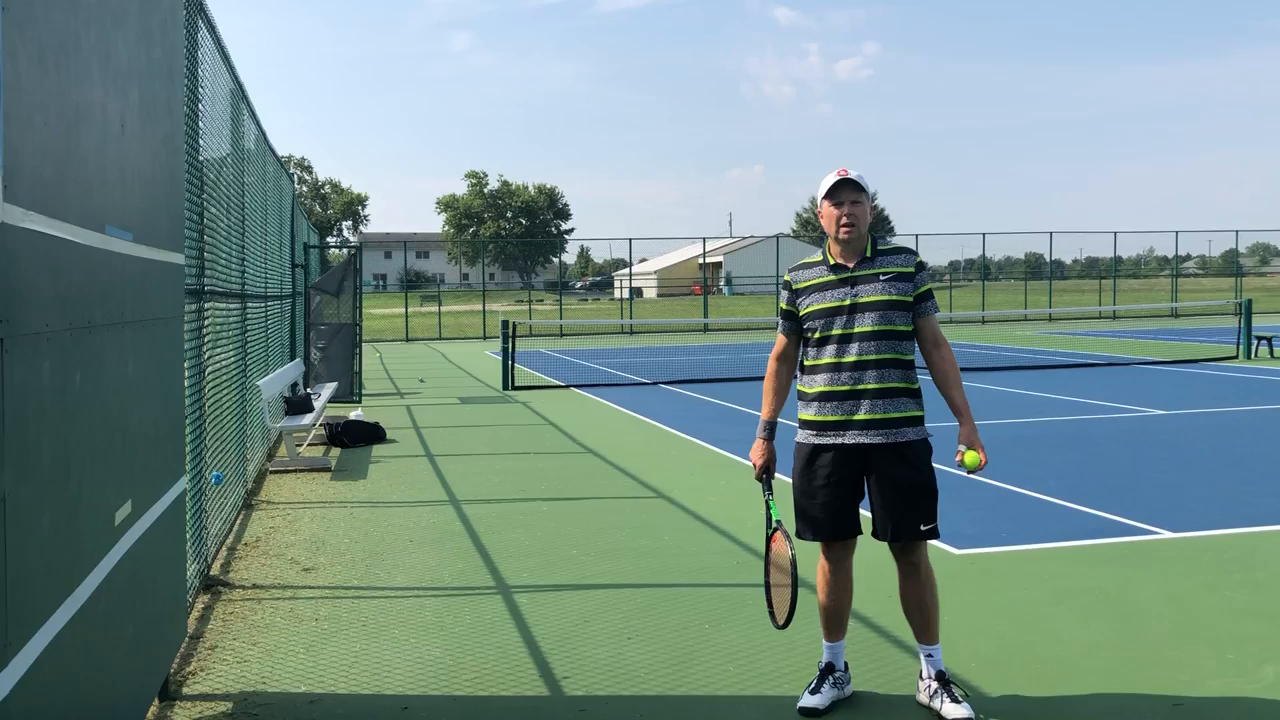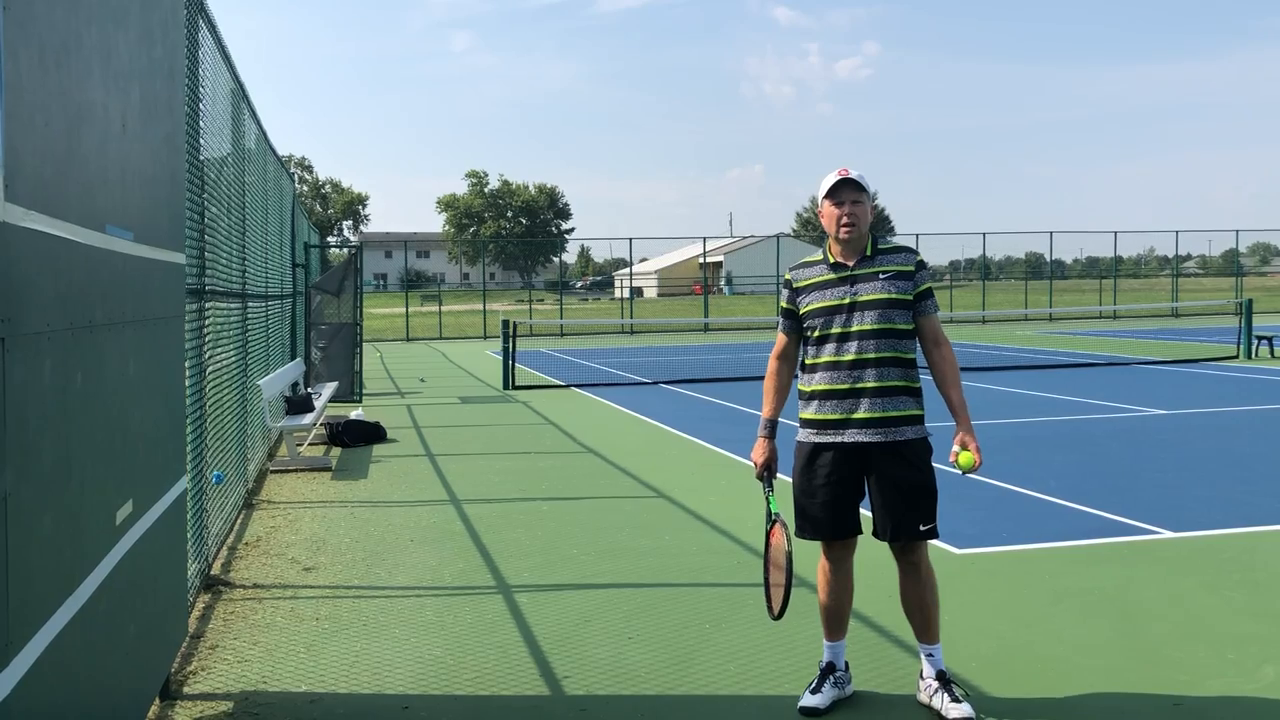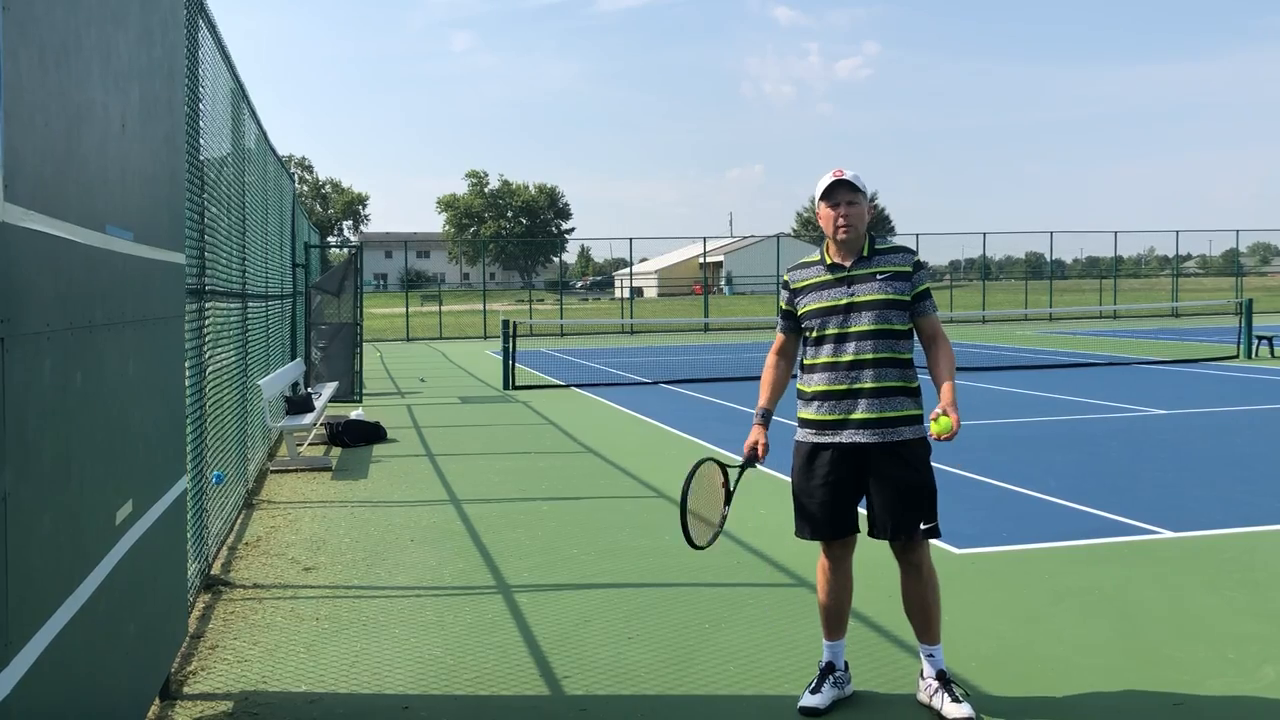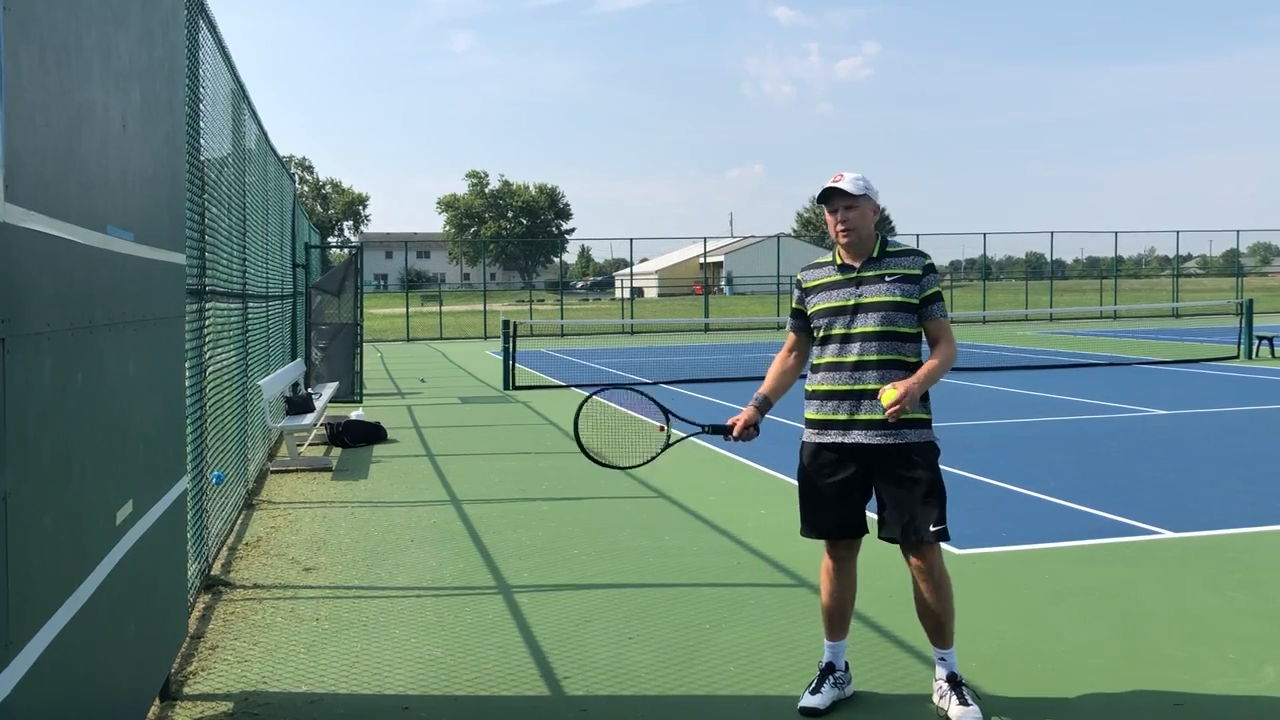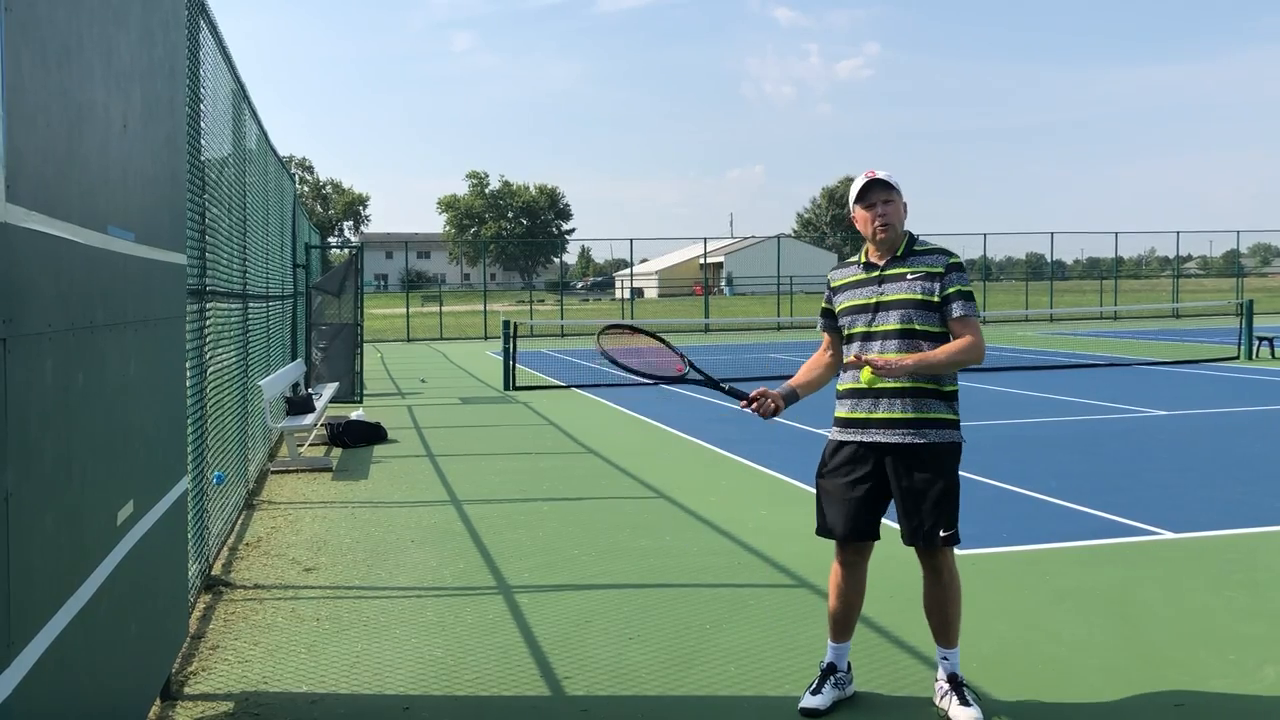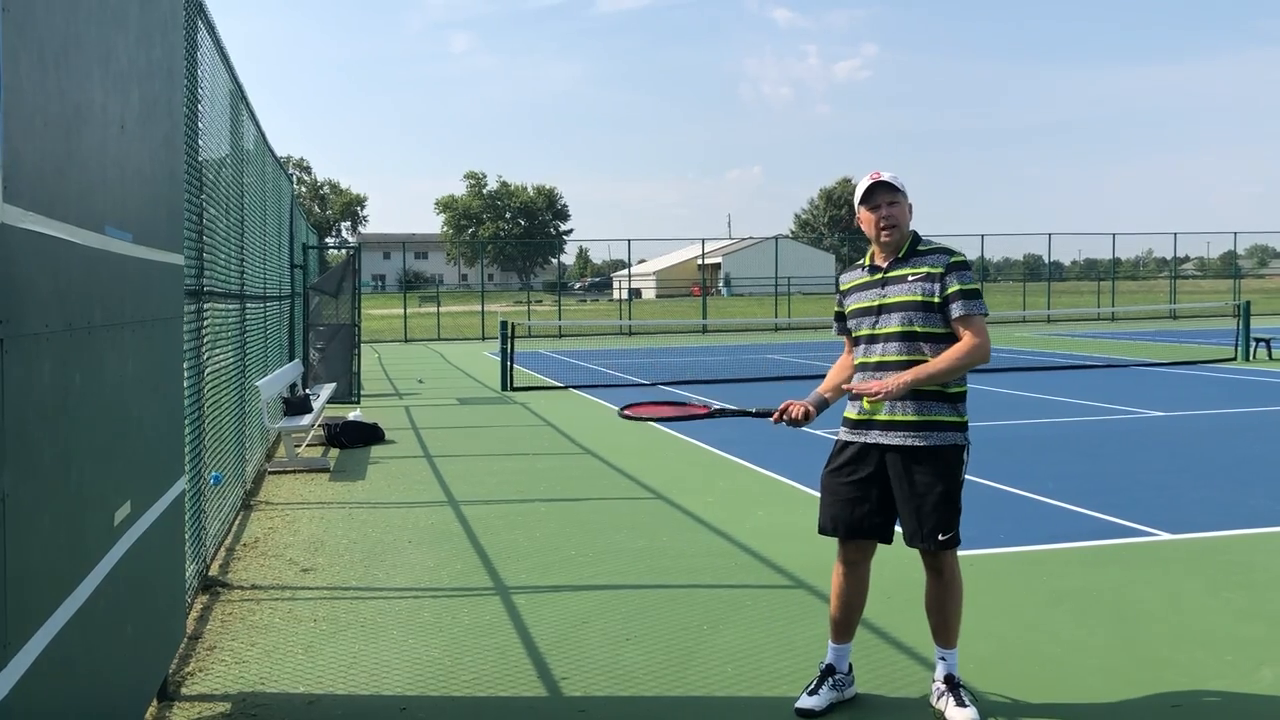
dt=0.3s
person 1, frame 1
left shoulder: (907, 265)
right shoulder: (799, 278)
left elbow: (935, 347)
right elbow: (782, 360)
left wrist: (965, 421)
right wrist: (764, 434)
left hip: (899, 437)
right hip: (823, 441)
left knee: (911, 552)
right knee: (834, 551)
left ankle: (932, 674)
right ankle: (833, 669)
person 1, frame 2
left shoulder: (907, 264)
right shoulder: (799, 277)
left elbow: (936, 345)
right elbow: (782, 358)
left wrist: (962, 422)
right wrist: (765, 432)
left hip: (899, 437)
right hip: (823, 439)
left knee: (912, 553)
right knee: (834, 550)
left ankle: (933, 674)
right ankle: (834, 668)
person 1, frame 3
left shoulder: (904, 263)
right shoulder: (798, 277)
left elbow: (935, 338)
right elbow: (782, 354)
left wrist: (946, 396)
right wrist: (762, 420)
left hip: (898, 436)
right hip: (822, 440)
left knee: (912, 554)
right knee: (833, 549)
left ankle: (933, 673)
right ankle: (833, 668)
person 1, frame 4
left shoulder: (916, 267)
right shoulder: (810, 278)
left elbow: (945, 343)
right elbow: (793, 352)
left wrist: (917, 383)
right wrist: (757, 406)
left hip: (905, 438)
right hip: (829, 441)
left knee: (923, 555)
right knee: (838, 550)
left ankle: (947, 675)
right ankle: (834, 668)
person 1, frame 5
left shoulder: (942, 266)
right shoulder: (840, 279)
left elbow: (973, 347)
left wrist: (902, 364)
right wrist: (785, 393)
left hip: (926, 438)
right hip: (853, 438)
left knee: (936, 554)
right knee: (849, 550)
right ankle: (836, 668)
person 1, frame 6
left shoulder: (947, 265)
right shoulder: (850, 280)
left elbow: (977, 346)
left wrist: (903, 381)
right wrist: (815, 401)
left hip: (930, 439)
right hip: (860, 438)
left knee: (939, 554)
right knee: (851, 550)
right ankle: (837, 669)
